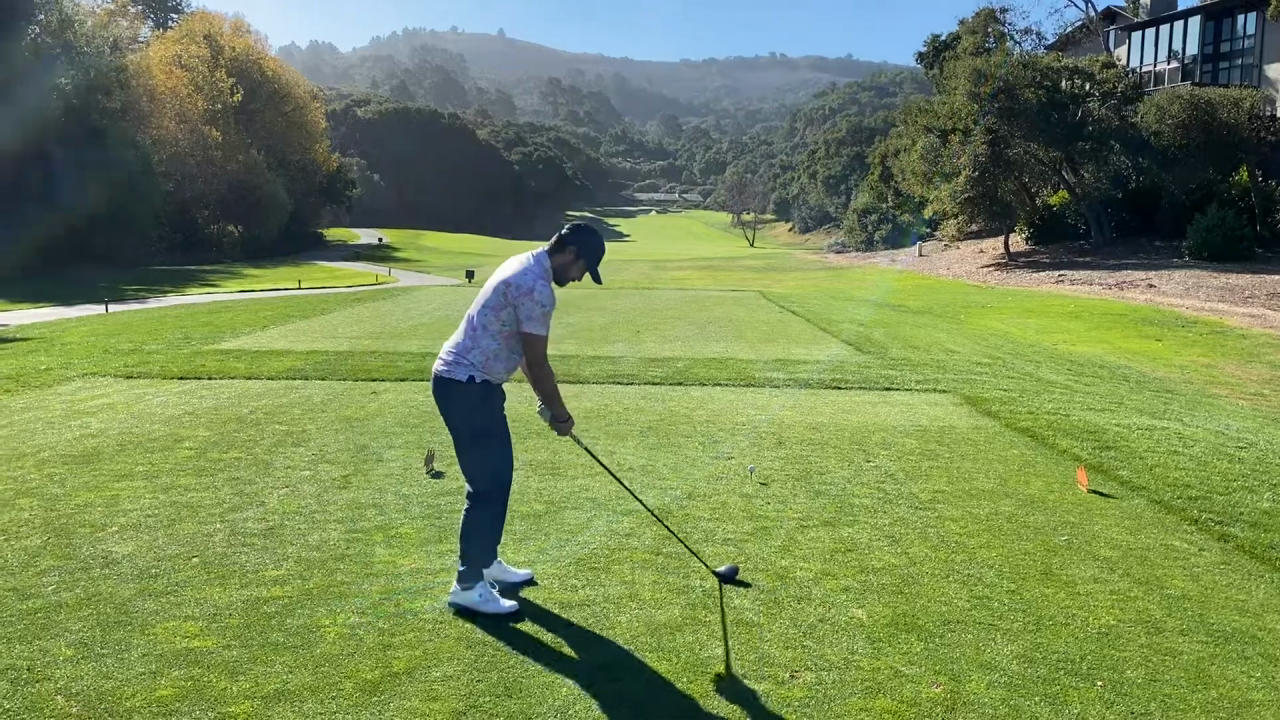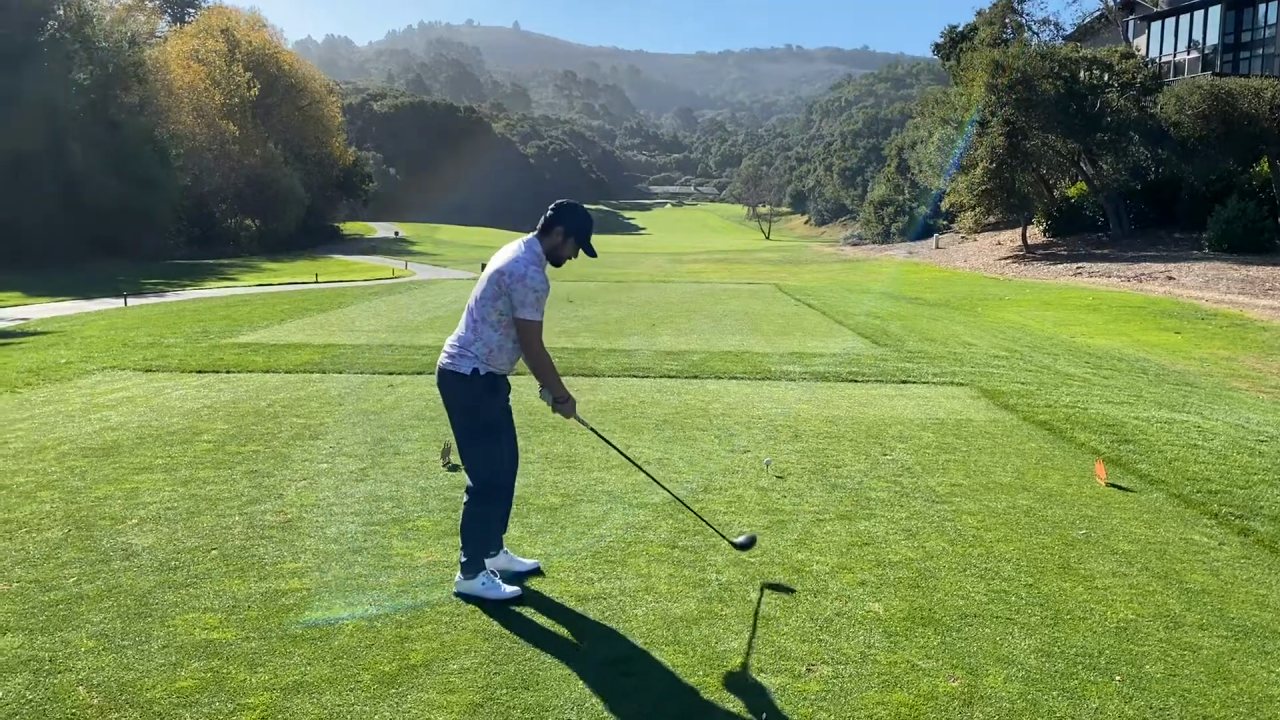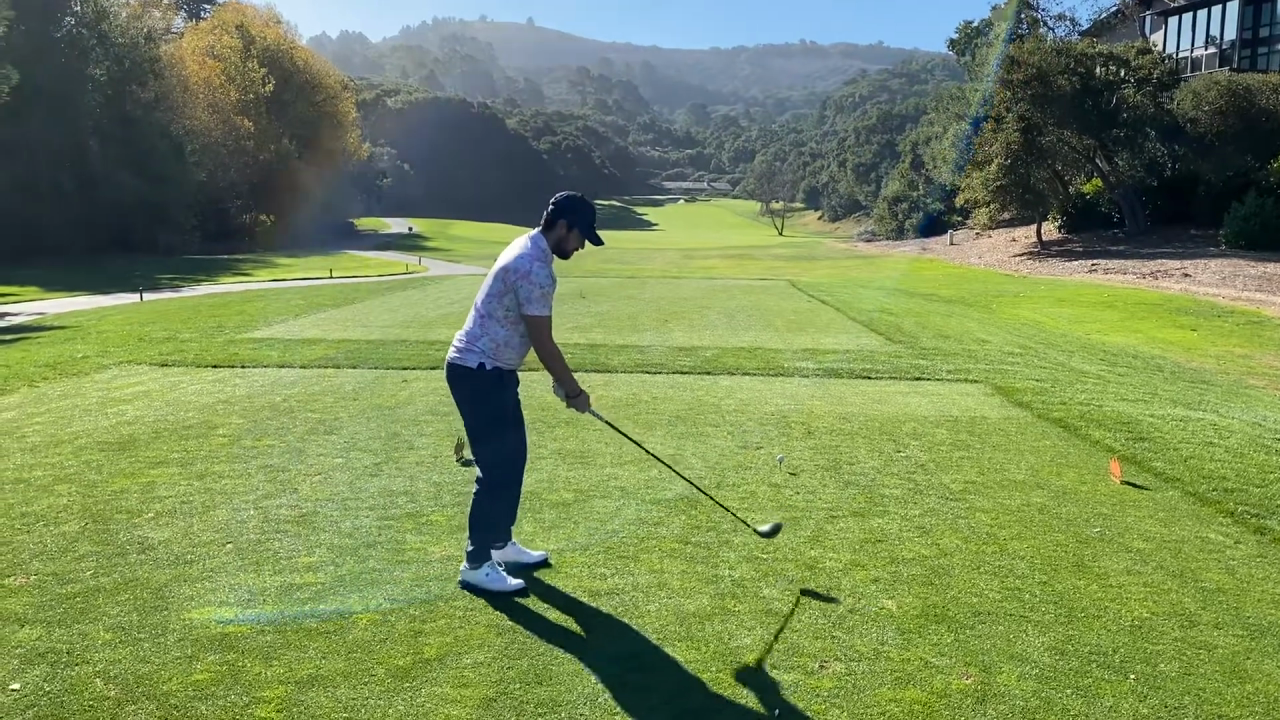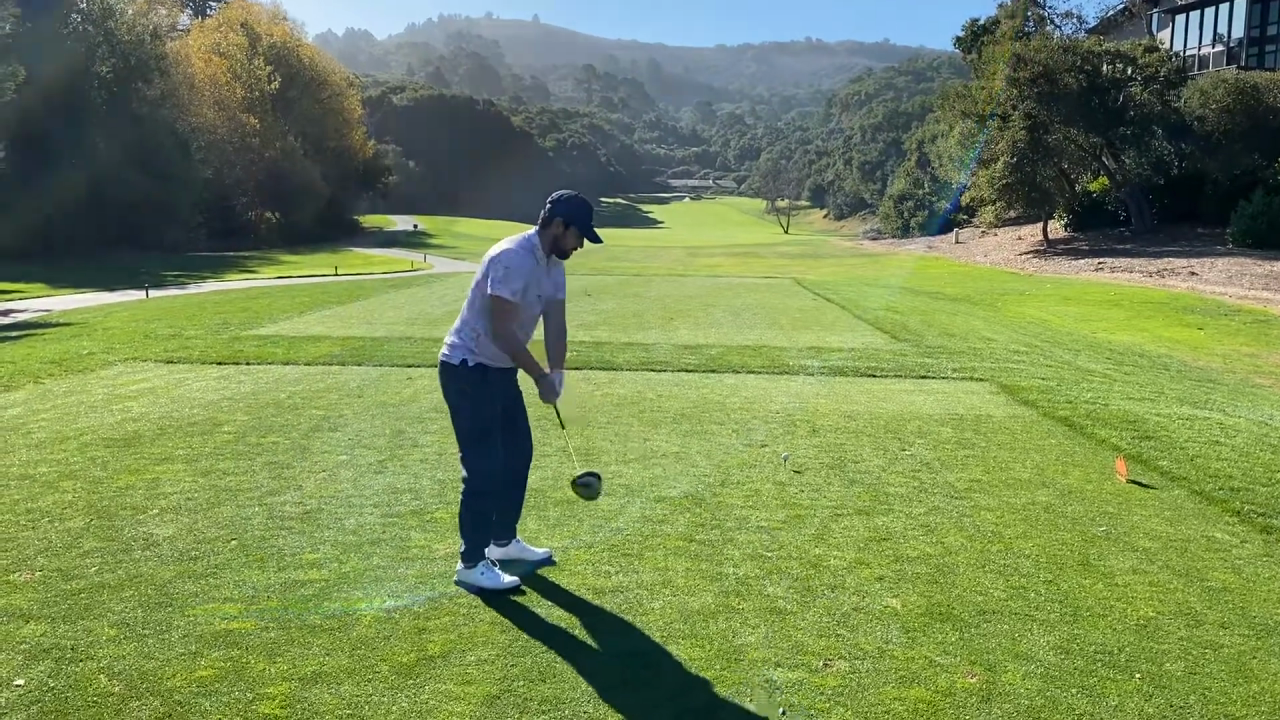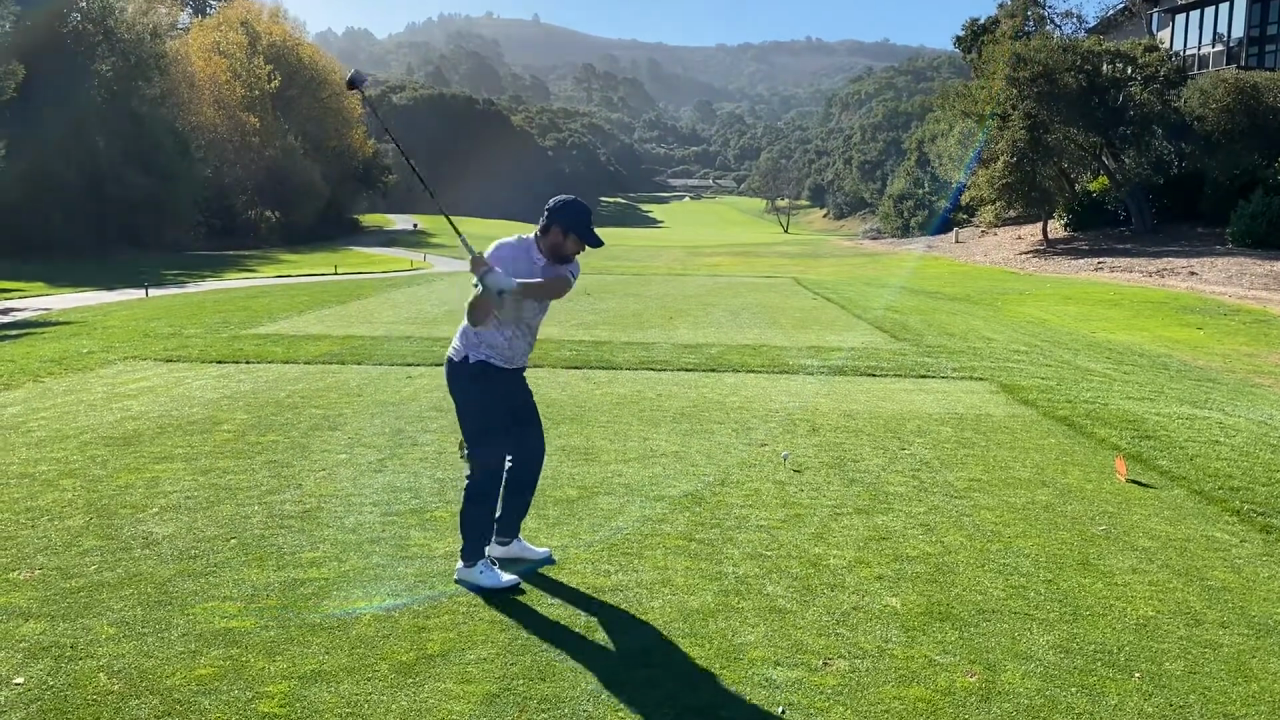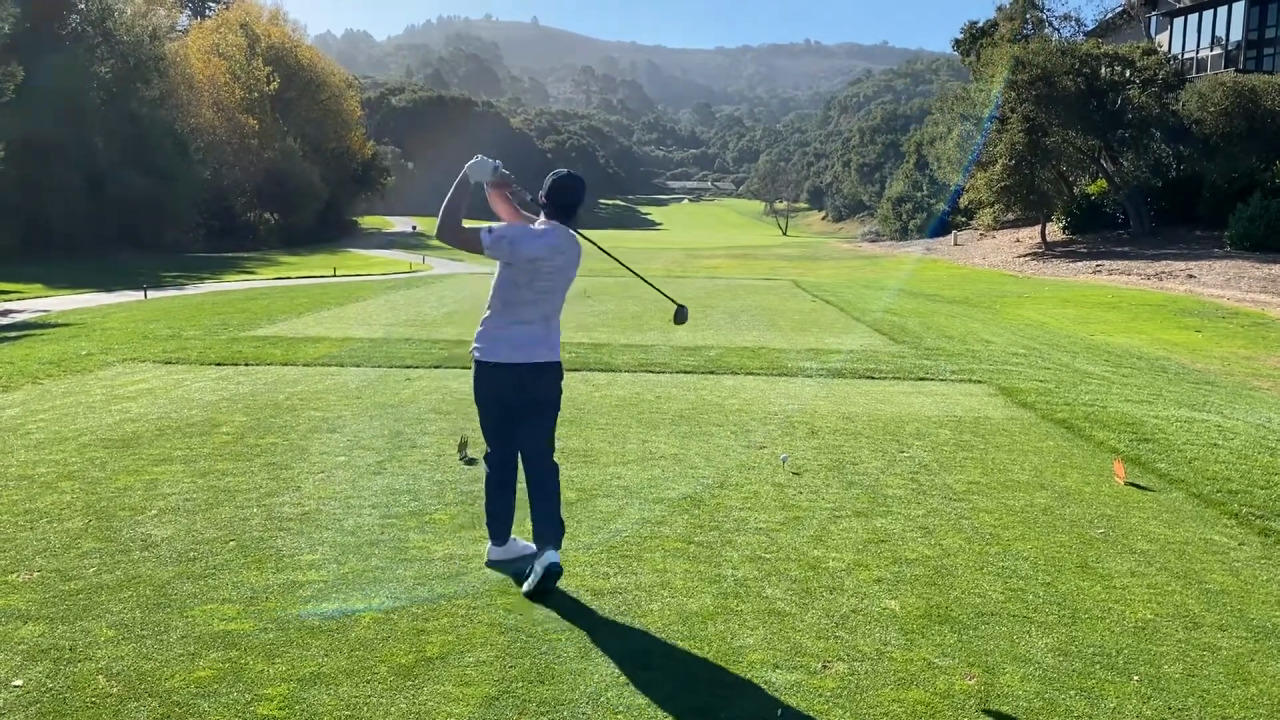
dt=0.7s
person 1, frame 1
left shoulder: (524, 266)
right shoulder: (536, 287)
left elbow: (523, 353)
right elbow: (536, 362)
left wrist: (546, 400)
right wrist: (559, 413)
left hip: (471, 381)
right hip: (465, 385)
left knee: (498, 473)
right knee: (488, 481)
left ankle: (485, 560)
right ankle: (468, 582)
person 1, frame 2
left shoulder: (518, 254)
right shoulder: (530, 273)
right elbow: (532, 348)
left wrist: (550, 386)
right wrist: (561, 395)
left hip: (479, 375)
right hip: (471, 378)
left knee: (503, 466)
right knee: (487, 477)
left ankle: (491, 551)
right ankle: (471, 572)
person 1, frame 3
left shoulder: (527, 250)
right shoulder: (535, 269)
left elbow: (534, 337)
right elbow: (542, 343)
left wrist: (563, 381)
right wrist: (574, 391)
left hip: (492, 370)
right hip: (477, 371)
left knee: (512, 457)
right knee: (497, 467)
left ankle: (499, 543)
right ankle: (477, 562)
person 1, frame 4
left shoulder: (554, 268)
right shoulder: (511, 256)
left elbow: (555, 324)
right elbow: (497, 327)
left wrist: (555, 373)
right wrist: (538, 375)
left hip: (501, 369)
right hip: (468, 368)
left knee: (518, 454)
right knee: (484, 465)
left ankle: (503, 540)
right ankle: (472, 561)
person 1, frame 5
left shoulder: (565, 267)
right shoulder: (504, 252)
left elbow: (550, 289)
right elbow: (477, 318)
left wrist: (514, 287)
right wrist: (489, 285)
left hip: (509, 370)
right hip: (474, 368)
left knee: (529, 453)
right knee: (488, 462)
left ankle: (504, 538)
right ankle: (471, 561)
person 1, frame 6
left shoulder: (522, 241)
right shoulder: (571, 247)
left elbow: (446, 233)
left wrist: (468, 177)
right wrist: (495, 188)
left hip: (494, 365)
right hip: (542, 369)
left knee: (499, 457)
right knee: (540, 461)
left ankle: (500, 542)
right ankle: (548, 550)
